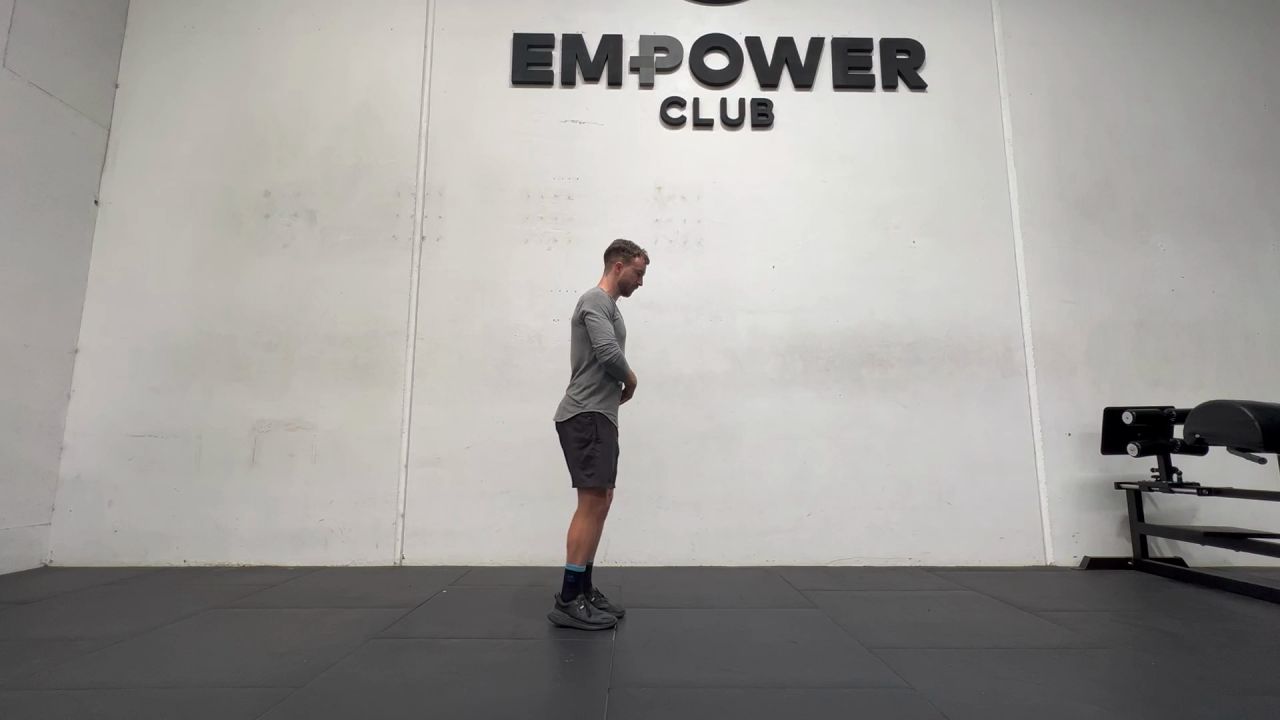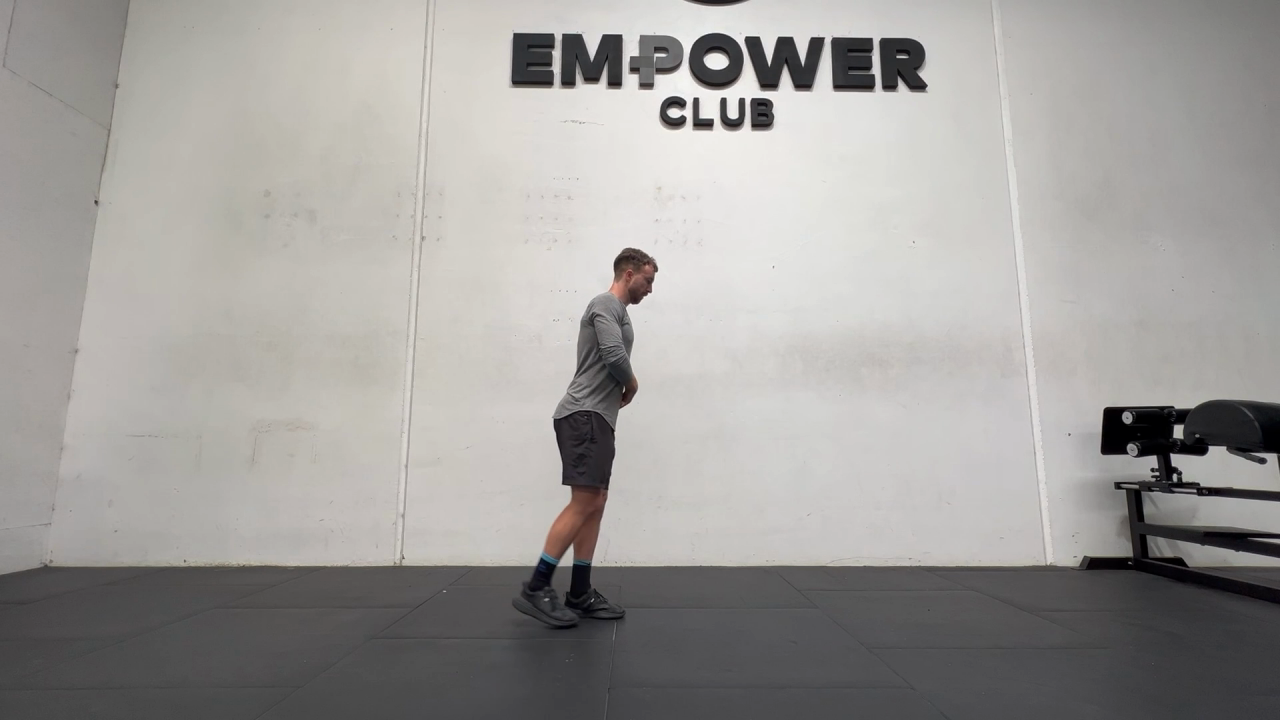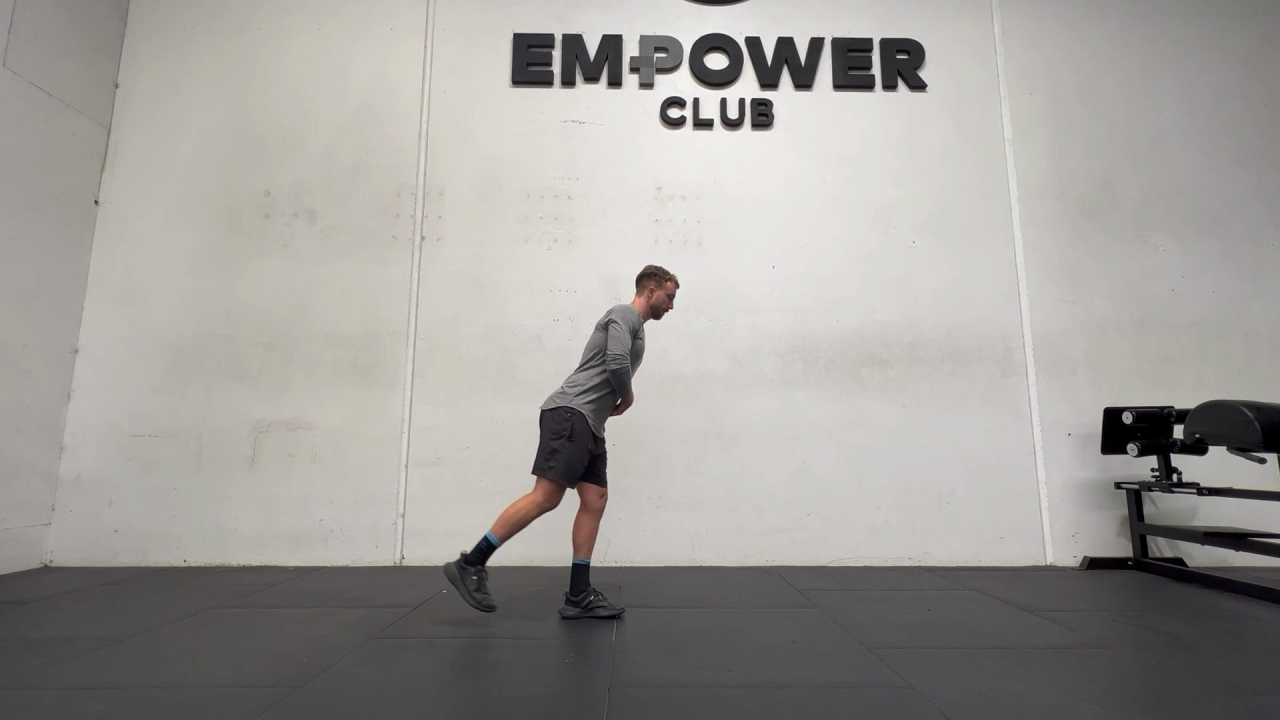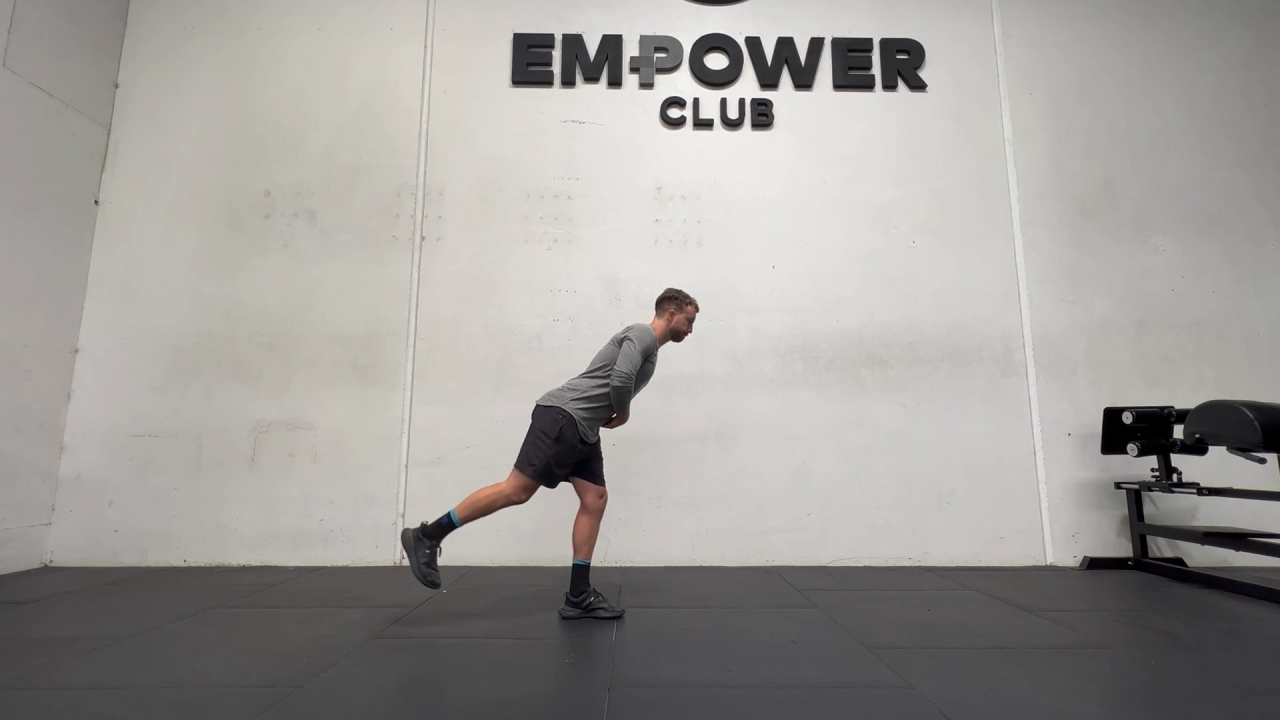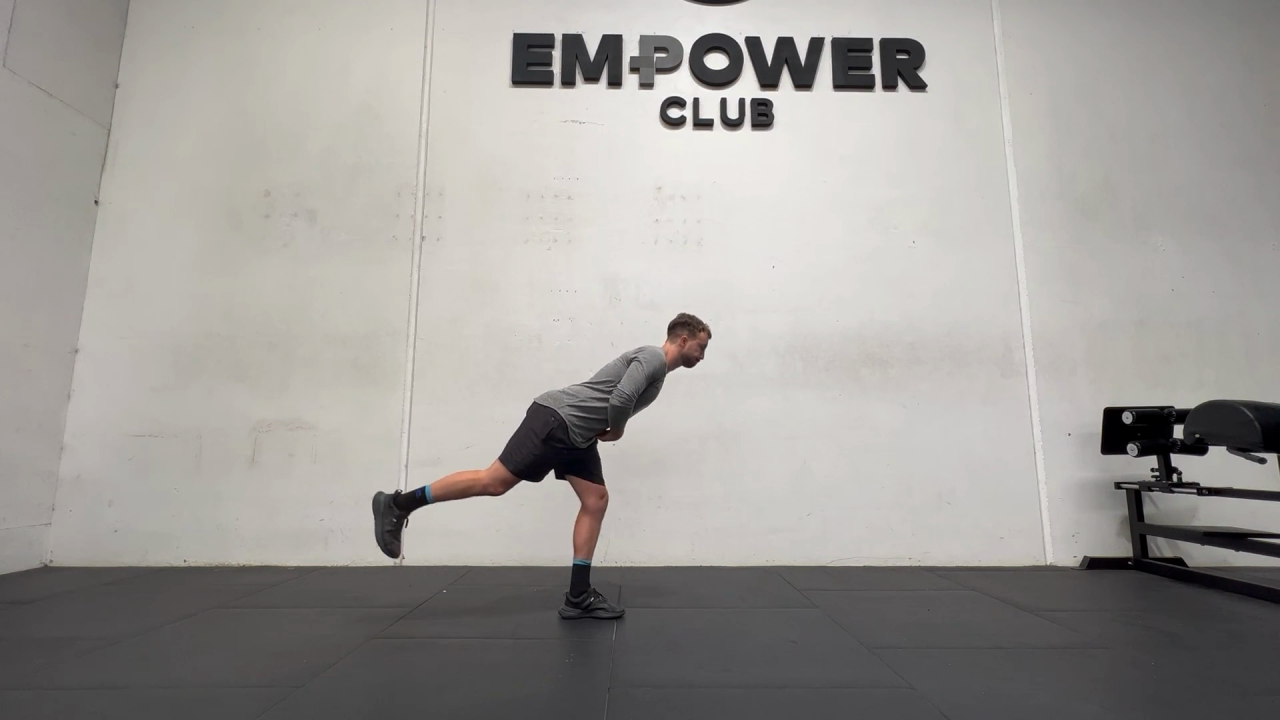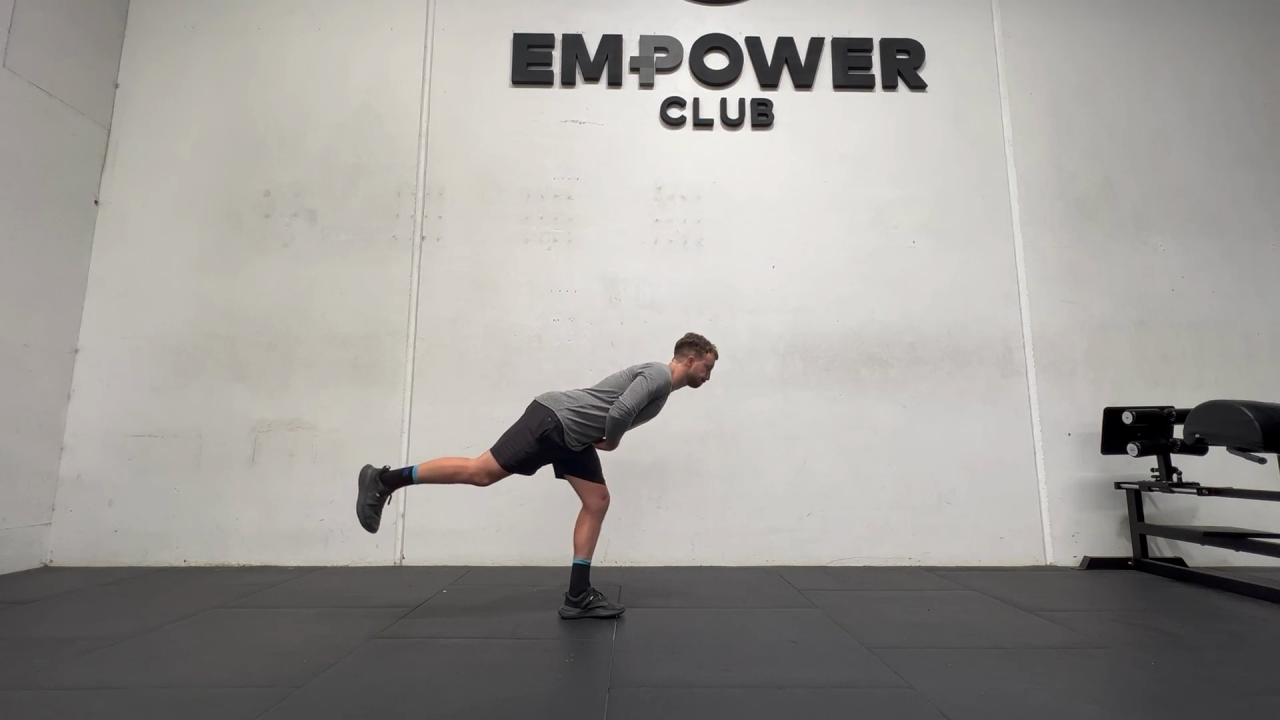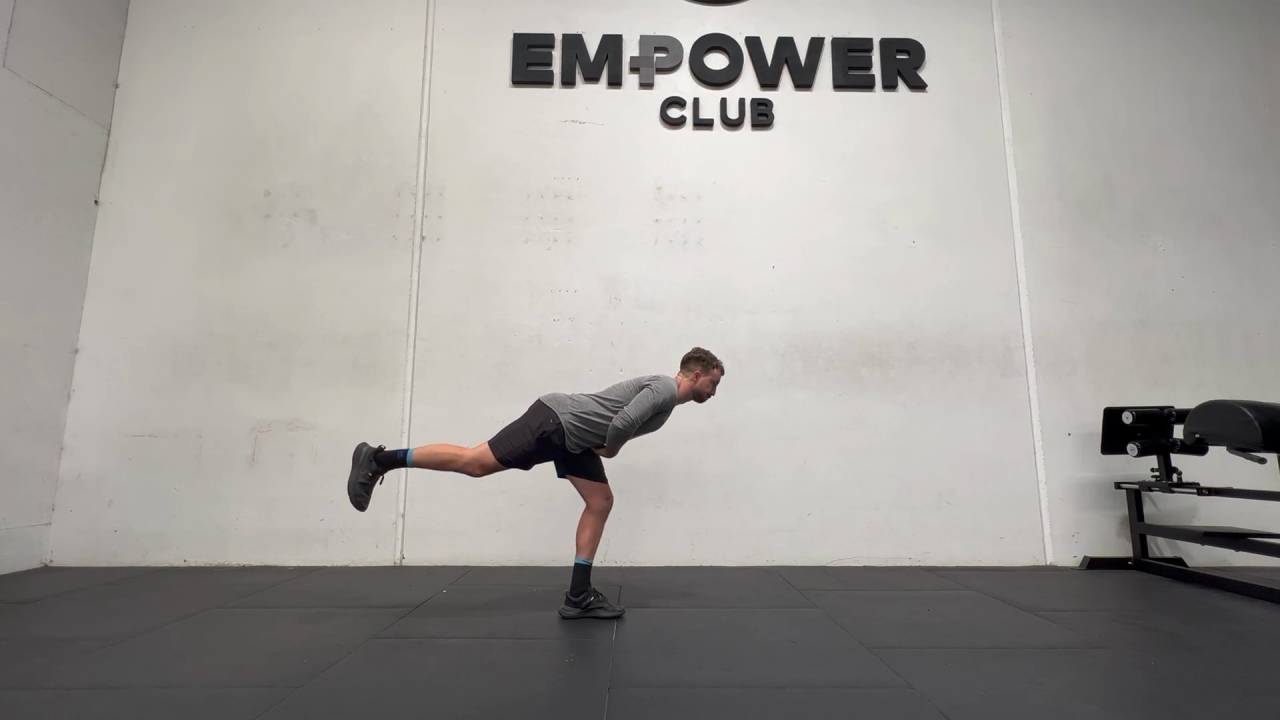
dt=0.5s
person 1, frame 1
left shoulder: (607, 305)
right shoulder: (595, 301)
right elbow: (609, 355)
left wrist: (624, 381)
right wrist: (630, 379)
left hip: (599, 416)
right hip: (587, 416)
left knee: (601, 502)
right knee: (592, 503)
left ankle: (583, 590)
right ankle: (569, 600)
person 1, frame 2
left shoulder: (615, 311)
right shoulder: (606, 305)
right elbow: (615, 357)
left wrist: (623, 388)
right wrist: (631, 384)
left hip: (598, 418)
right hip: (584, 416)
left knee: (594, 503)
right knee: (584, 504)
left ankle: (579, 594)
right ankle: (535, 588)
person 1, frame 3
left shoulder: (633, 326)
right shoulder: (624, 315)
right elbow: (616, 364)
left wrist: (619, 399)
right wrist: (628, 396)
left hip: (589, 422)
right hip: (570, 414)
left knee: (595, 501)
right knee: (545, 498)
left ankle: (579, 594)
right ankle: (471, 564)
person 1, frame 4
left shoulder: (648, 346)
right shoulder: (642, 335)
right elbow: (620, 380)
left wrist: (614, 415)
right wrist: (623, 413)
left hip: (583, 429)
right hip: (562, 416)
left knee: (595, 500)
right knee: (516, 491)
left ankle: (579, 596)
right ankle: (427, 536)
person 1, frame 5
left shoulder: (656, 368)
right shoulder: (652, 358)
right elbow: (621, 399)
left wrist: (610, 429)
right wrist: (617, 430)
left hip: (577, 434)
right hip: (556, 419)
left knee: (596, 501)
right knee: (494, 482)
left ankle: (578, 595)
right ankle: (398, 504)
person 1, frame 6
left shoulder: (658, 383)
right shoulder: (658, 376)
right elbow: (620, 412)
left wrist: (605, 440)
right wrist: (612, 442)
left hip: (572, 436)
right hip: (553, 421)
left knee: (597, 502)
right knee: (481, 472)
left ankle: (578, 595)
right ankle: (386, 480)
person 1, frame 7
left shoulder: (662, 394)
right shoulder: (665, 389)
right elbow: (623, 422)
left wrist: (605, 448)
right wrist: (611, 450)
left hip: (572, 437)
right hip: (555, 422)
left knee: (601, 503)
right knee: (474, 462)
left ankle: (578, 595)
right ankle: (380, 460)
